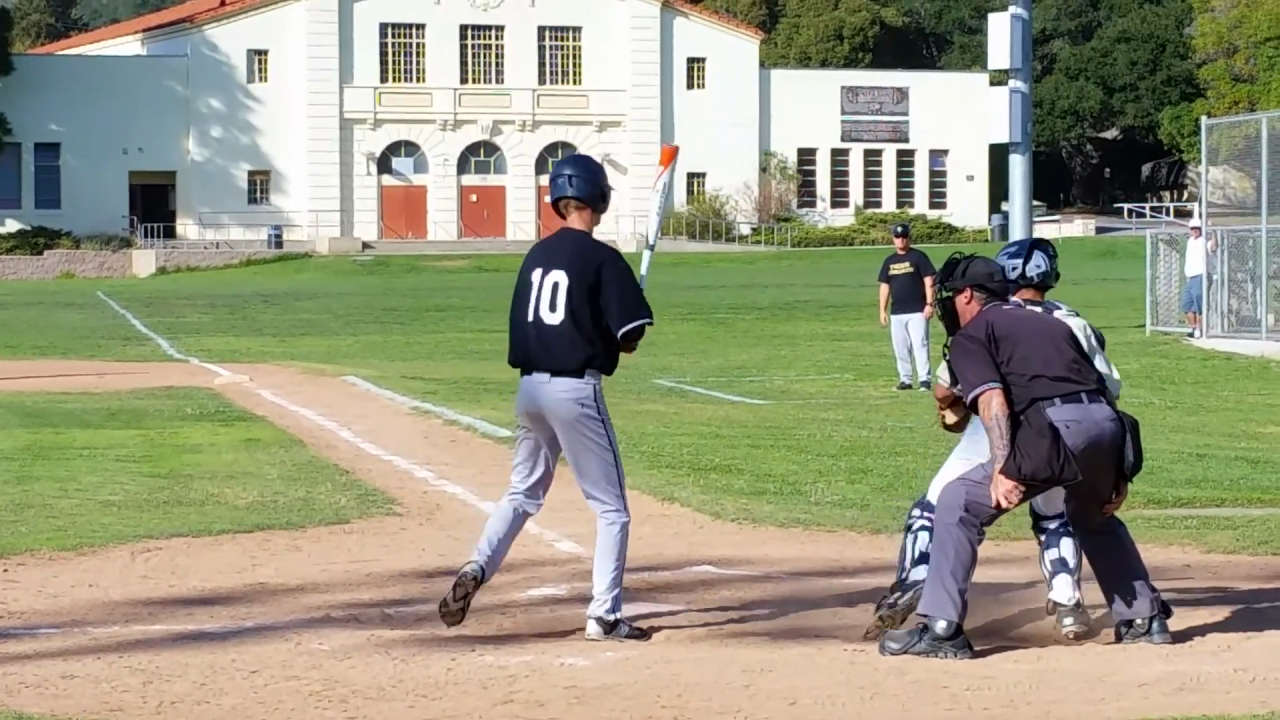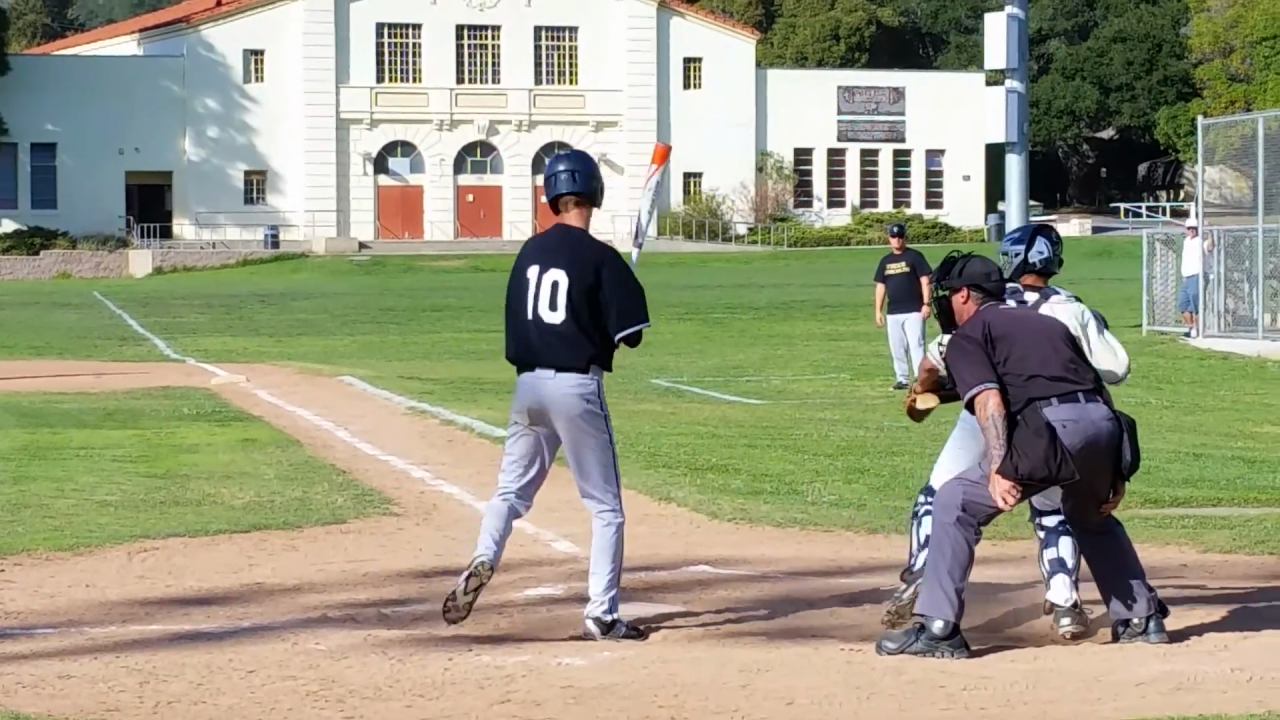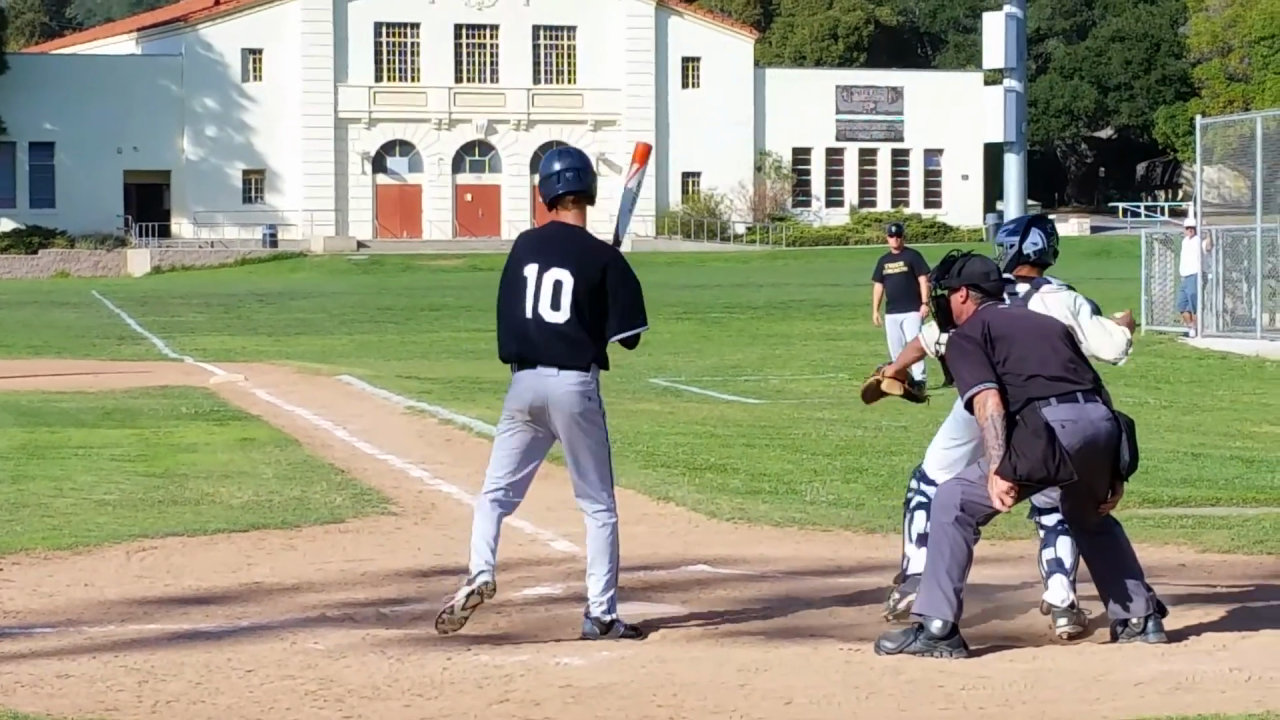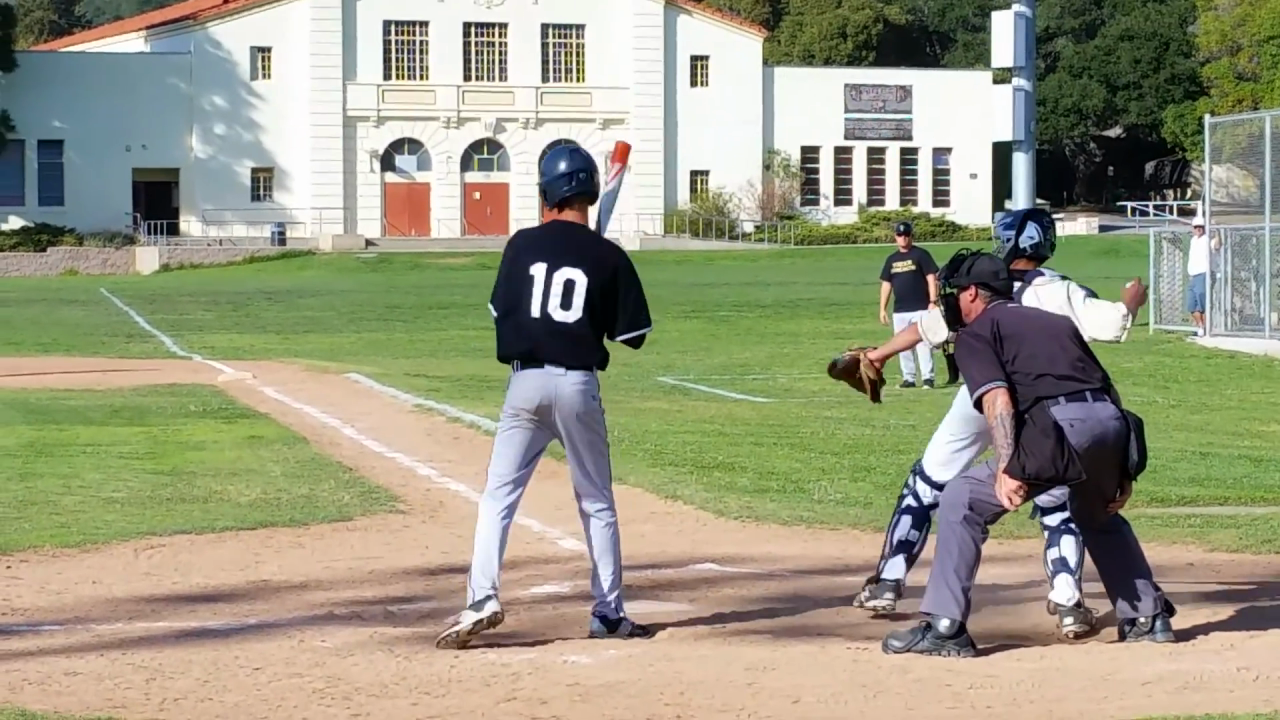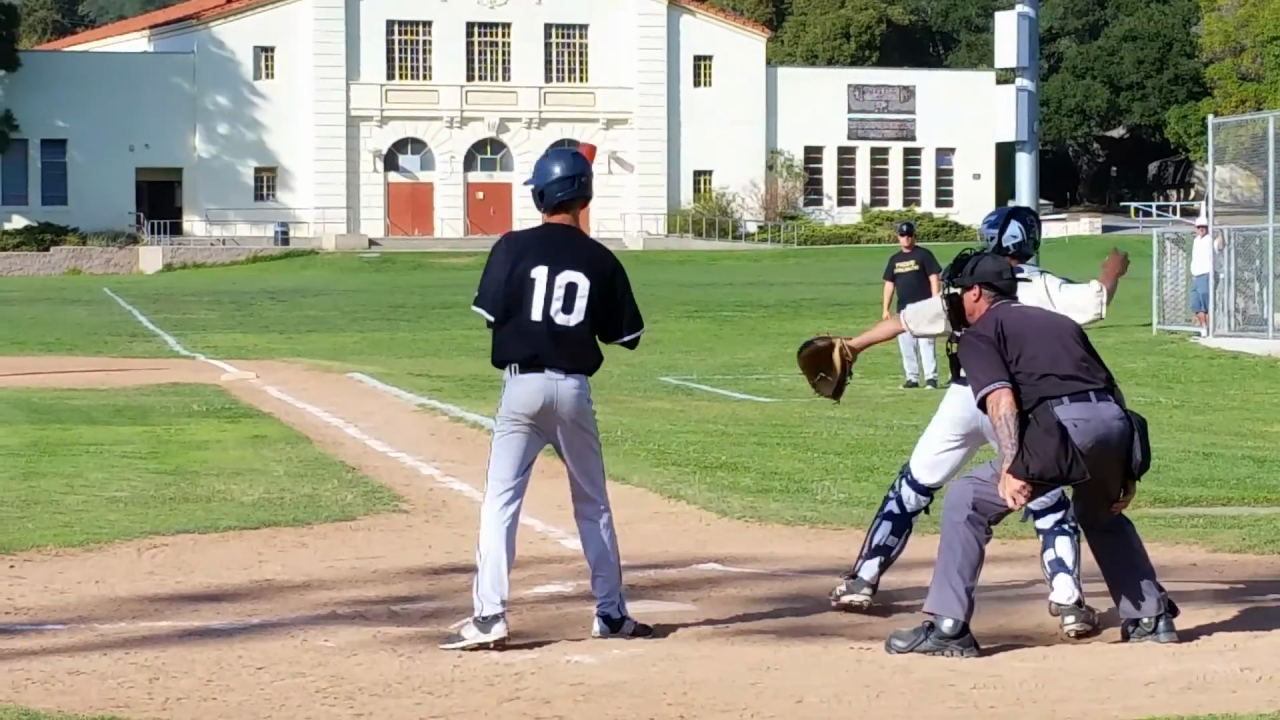
dt=0.1s
person 1, frame 1
left shoulder: (538, 252)
right shoulder: (603, 258)
right elbow: (630, 332)
right wrist: (618, 340)
left hip: (532, 388)
right hip: (576, 391)
left knee: (522, 495)
right knee: (611, 510)
left ankle: (478, 566)
right ankle: (605, 616)
person 1, frame 2
left shoulder: (532, 249)
right shoulder: (602, 257)
right elbow: (629, 334)
left hip: (530, 384)
right hip: (578, 387)
left knee: (511, 492)
right knee: (605, 507)
left ankle: (484, 562)
right ankle: (603, 616)
person 1, frame 3
left shoulder: (524, 245)
right shoulder: (603, 256)
left elbow: (511, 314)
right elbow: (627, 336)
left hip: (525, 382)
right hip: (576, 385)
left knee: (497, 491)
right knee: (598, 506)
left ankle: (480, 571)
right ankle: (601, 616)
person 1, frame 4
left shoulder: (522, 244)
right shoulder: (609, 256)
left elbow: (501, 312)
right elbow: (631, 334)
left hip: (527, 381)
right hip: (579, 386)
left knee: (498, 494)
right knee: (597, 506)
left ankle: (482, 599)
right ankle: (607, 614)
person 1, frame 5
left shoulder: (512, 246)
right shoulder: (602, 260)
left elbow: (491, 317)
right elbow: (625, 336)
left hip: (523, 386)
right hip: (573, 389)
left knee: (500, 502)
right knee: (593, 507)
left ankle: (489, 614)
right ankle: (610, 614)
person 2, frame 1
right shoulder: (1073, 323)
left elbow: (943, 391)
right elbow: (1109, 388)
left wrist: (949, 407)
left knee: (930, 513)
right knee: (1053, 519)
left ankle: (912, 586)
right ankle: (1067, 606)
person 2, frame 2
right shoulder: (1071, 310)
left elbow: (935, 360)
right elbow: (1117, 369)
left wrist: (922, 388)
right wrist: (1113, 347)
left knee: (937, 498)
right knee: (1053, 513)
left ankle: (922, 574)
right ankle: (1064, 606)
person 2, frame 3
right shoulder: (1065, 299)
left elbow: (928, 342)
right elbow: (1114, 346)
left wrist: (893, 371)
right wrist: (1125, 325)
left knee: (927, 487)
right knee: (1052, 511)
left ankle: (915, 578)
right ankle: (1062, 606)
person 2, frame 4
right shoulder: (1060, 291)
left elbow: (921, 329)
right elbow: (1111, 324)
left wrist: (875, 355)
right wrist: (1134, 298)
left hip: (976, 399)
left knee: (923, 486)
right knee: (1056, 507)
left ankle: (887, 582)
right ankle: (1068, 606)
person 2, frame 5
right shoulder: (1041, 286)
left elbow: (904, 321)
right elbow: (1095, 300)
left wrist: (851, 344)
right wrist: (1114, 268)
left hip: (964, 401)
left knee: (911, 491)
right knee: (1050, 508)
left ankle: (863, 581)
right ankle: (1068, 604)
person 3, frame 1
left shoulder: (971, 334)
right shoulder: (1052, 322)
left elbow: (992, 400)
left wrist: (1003, 469)
right wrist: (1116, 471)
left hip: (1056, 429)
right hip: (1107, 424)
left knee: (960, 503)
right knee: (1094, 517)
left ankle: (941, 629)
right ankle: (1144, 618)
person 3, frame 2
left shoulder: (967, 334)
right shoulder: (1050, 322)
left elbow: (989, 400)
left wrist: (998, 469)
right wrist: (1114, 470)
left hip: (1053, 428)
right hip: (1104, 425)
left knee: (956, 503)
right knee: (1092, 517)
left ankle: (939, 629)
right ankle: (1141, 618)
person 3, frame 3
left shoulder: (966, 334)
right shoulder: (1048, 321)
left elbow: (988, 401)
left wrist: (997, 469)
right wrist: (1112, 471)
left hip: (1051, 428)
right hip: (1102, 425)
left knee: (955, 502)
right knee: (1090, 516)
left ankle: (937, 628)
right ankle: (1140, 618)
person 3, frame 4
left shoulder: (975, 333)
right shoulder: (1057, 321)
left elbow: (998, 399)
left wrist: (1006, 468)
right wrist: (1121, 468)
left hip: (1061, 428)
right hip: (1111, 425)
left knee: (963, 501)
right knee: (1099, 515)
left ankle: (945, 628)
right ankle: (1148, 617)
person 3, frame 5
left shoulder: (979, 333)
right shoulder: (1060, 320)
left elbow: (1001, 400)
left wrist: (1010, 468)
right wrist: (1124, 468)
left hip: (1064, 428)
right hip: (1114, 424)
left knee: (966, 501)
right knee: (1102, 515)
left ankle: (949, 628)
right ankle: (1151, 616)
